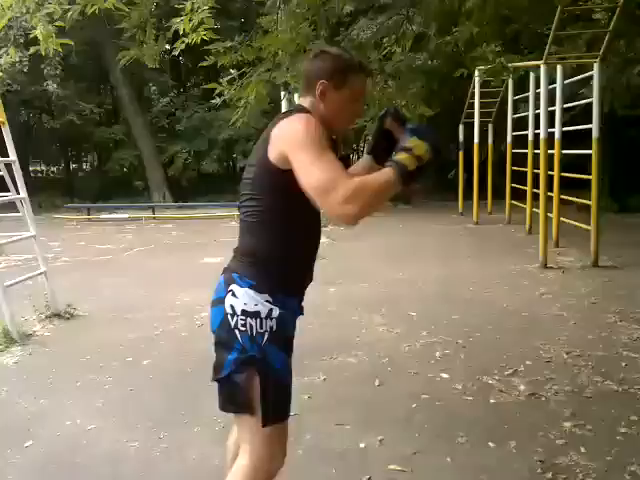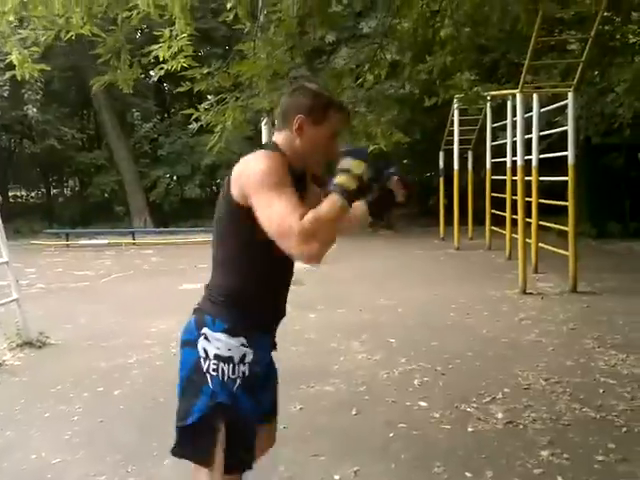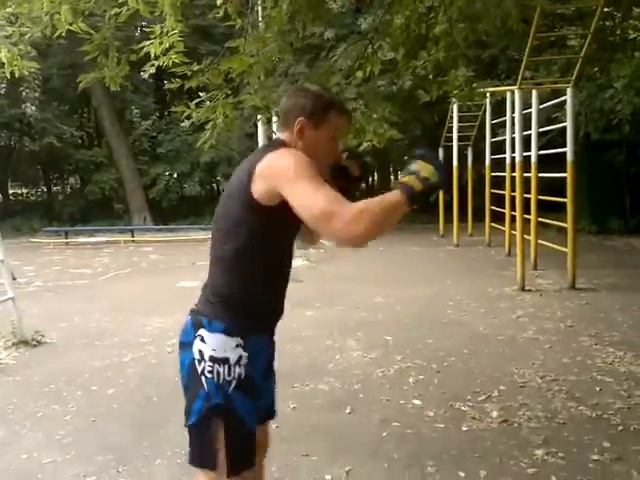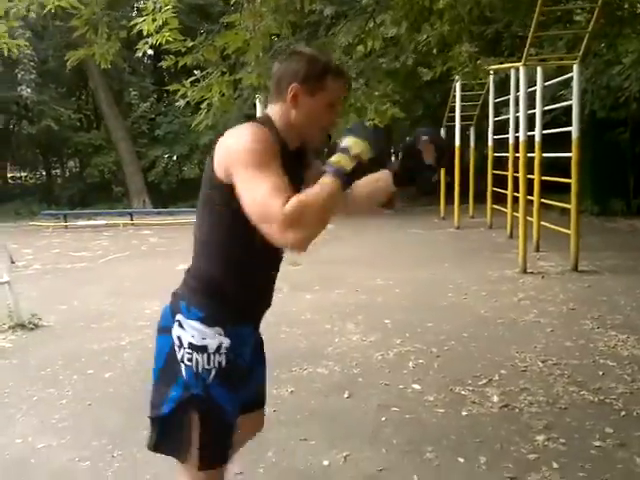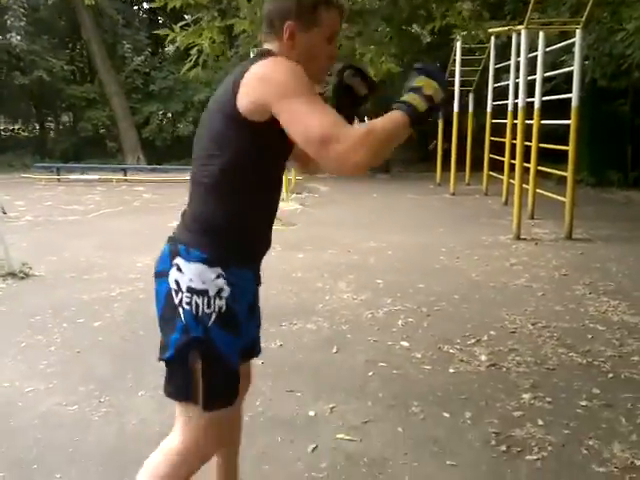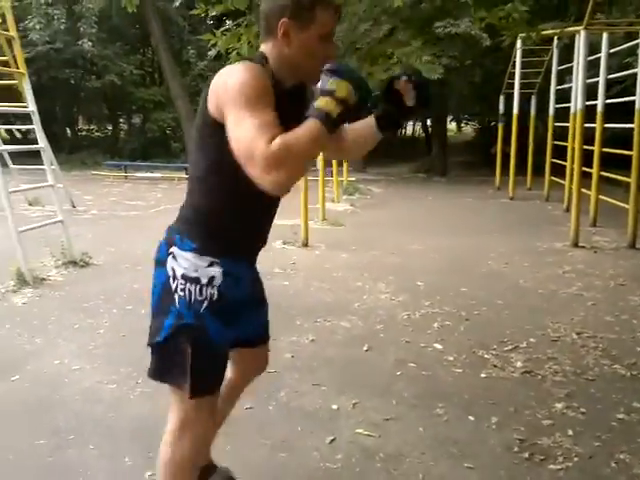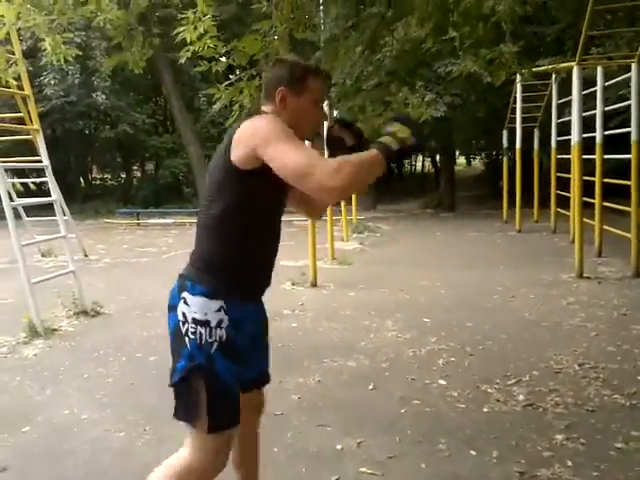
dt=0.5s
person 1, frame 1
left shoulder: (308, 134)
right shoulder: (298, 130)
left elbow: (347, 192)
right elbow: (346, 206)
left wrist: (381, 148)
right wrist: (408, 159)
left hip: (261, 303)
right hip: (255, 304)
left knee: (255, 425)
right knee: (267, 444)
person 1, frame 2
left shoulder: (290, 174)
right shoulder: (263, 166)
left elbow: (336, 218)
right elbow: (308, 246)
left wrist: (373, 202)
right wrist: (347, 181)
left hip: (248, 339)
right hip: (225, 342)
left knee: (261, 439)
person 1, frame 3
left shoulder: (277, 165)
right shoulder: (283, 166)
right elbow: (352, 229)
right wrist: (414, 183)
left hip: (246, 341)
right hip: (223, 345)
left knee: (252, 448)
person 1, frame 4
left shoulder: (290, 150)
right shoulder: (250, 142)
left elbow: (345, 199)
right elbow: (292, 231)
left wrist: (400, 172)
right wrist: (346, 163)
left hip: (239, 327)
right hip: (205, 330)
left knee: (247, 425)
person 1, frame 5
left shoulder: (263, 81)
right shoulder: (273, 75)
left elbow: (320, 149)
right elbow: (352, 158)
left wrist: (347, 99)
right wrist: (417, 104)
left hip: (232, 270)
right hip: (202, 274)
left knee: (233, 384)
right knee: (201, 433)
person 1, frame 6
left shoulder: (291, 90)
right shoulder: (242, 80)
left elbow: (346, 146)
right elbow: (274, 173)
left wrist: (387, 113)
right wrist: (331, 106)
left hip: (236, 264)
right hip: (199, 265)
left knee: (251, 363)
right knee: (193, 417)
person 1, frame 7
left shoulder: (276, 146)
right shoulder: (260, 131)
left elbow: (315, 206)
right elbow: (328, 188)
left wrist: (352, 153)
right wrist: (392, 145)
left hip: (241, 304)
right hip: (208, 309)
left knee: (249, 408)
